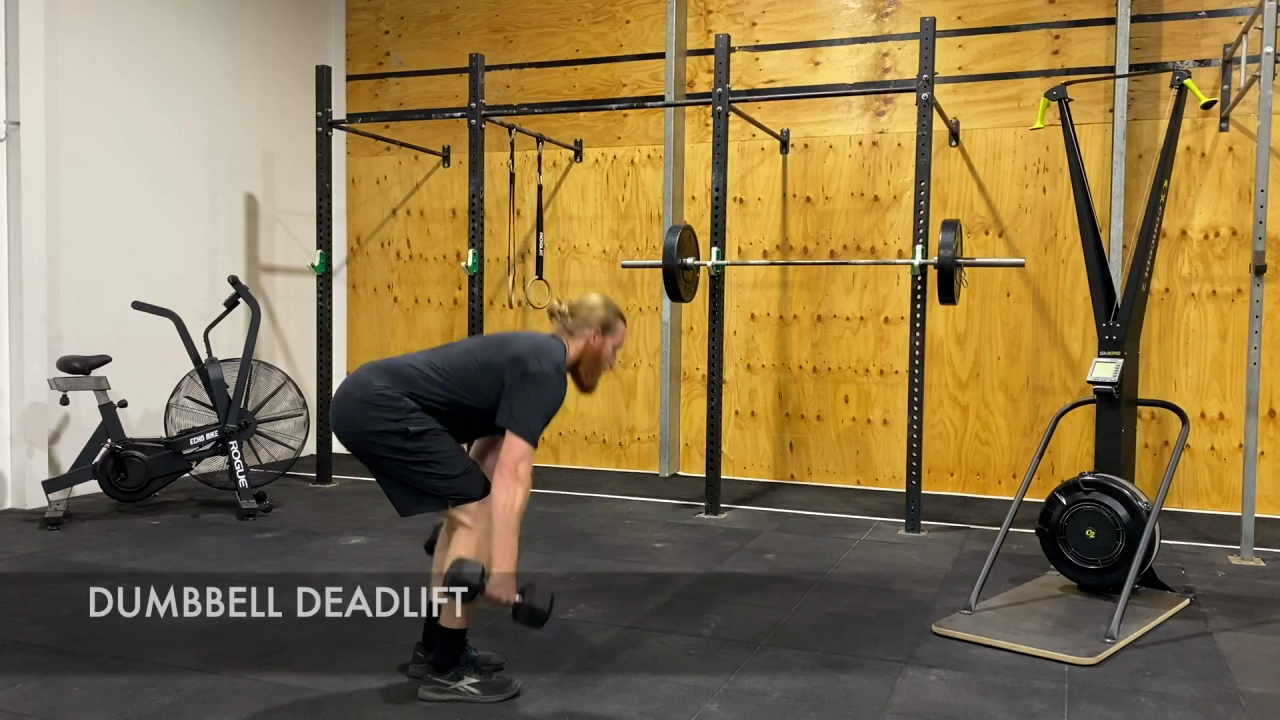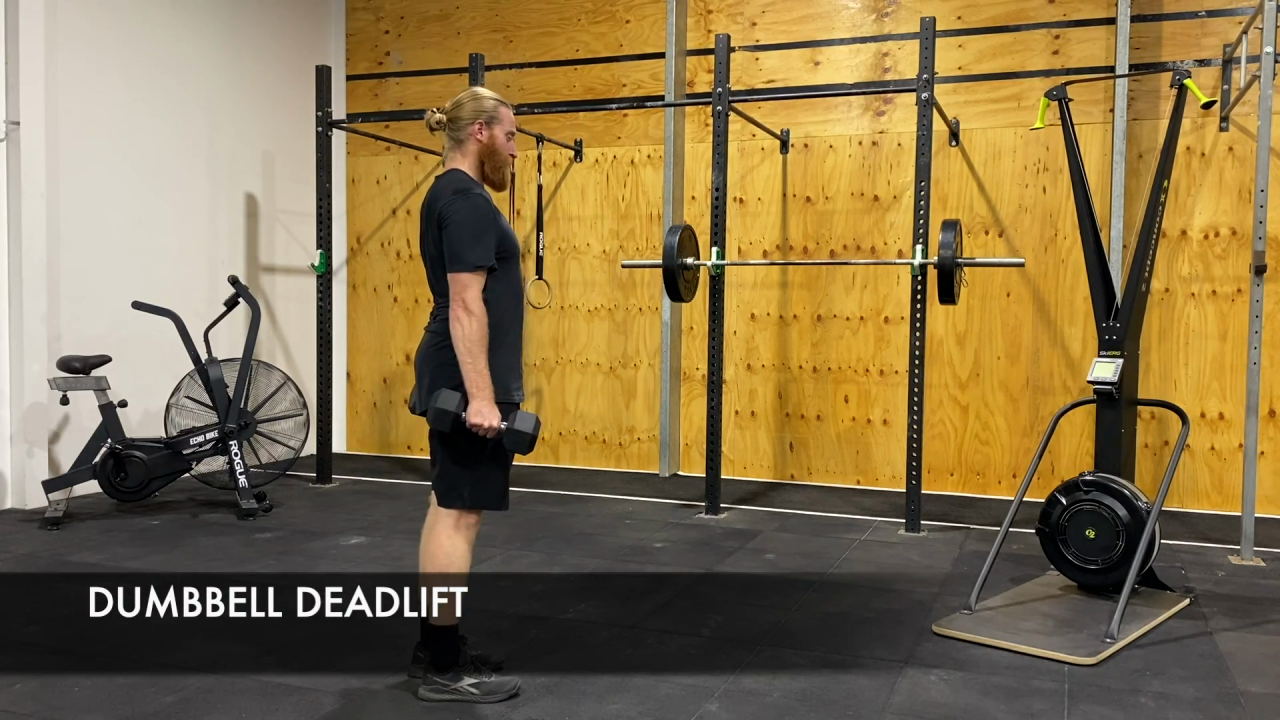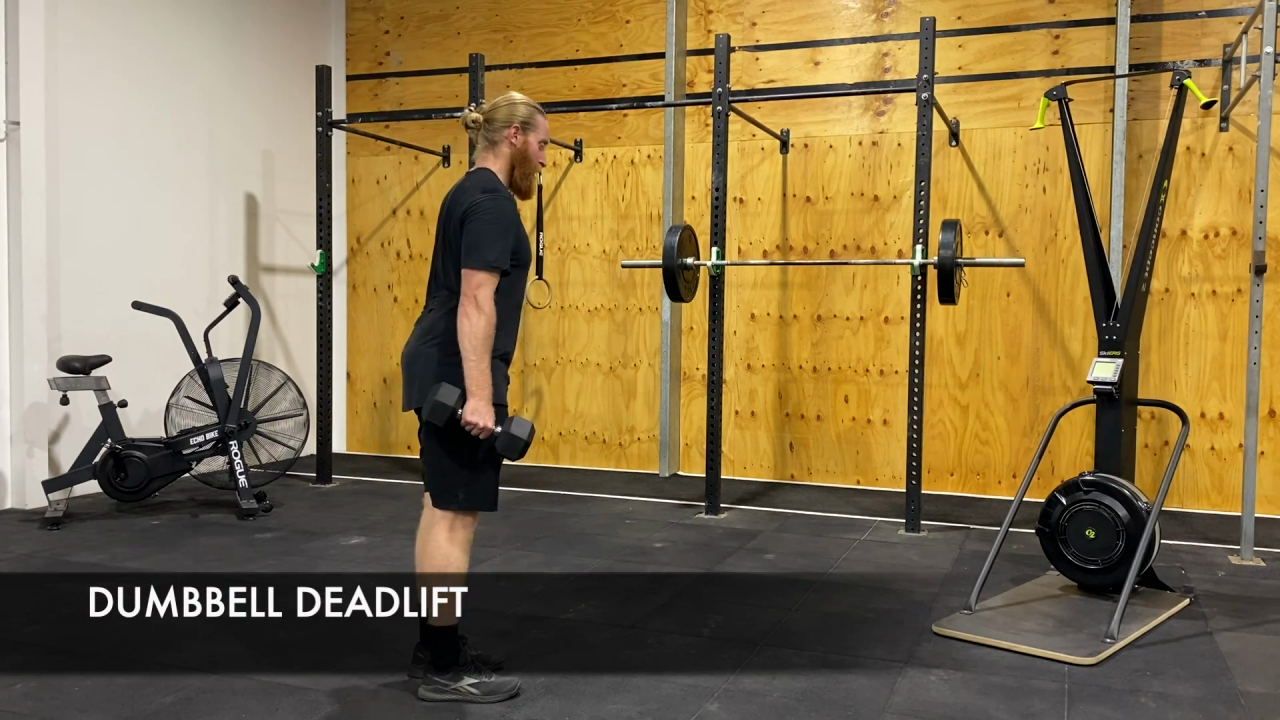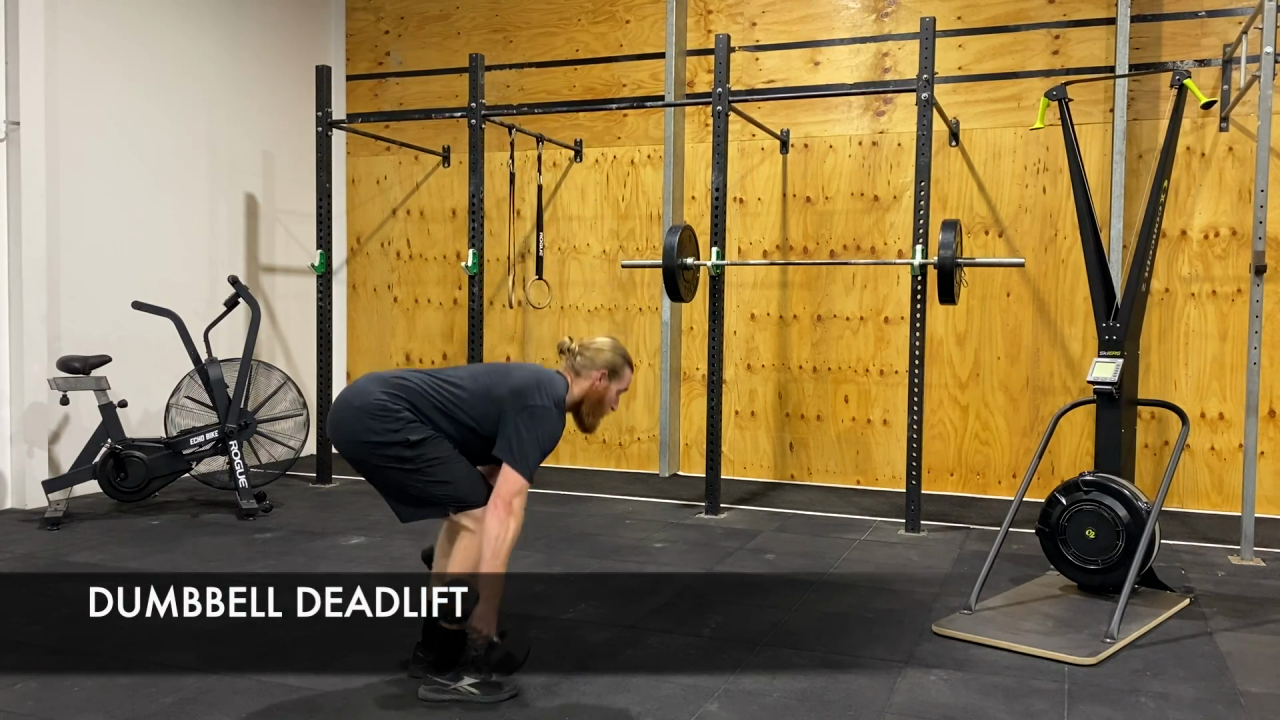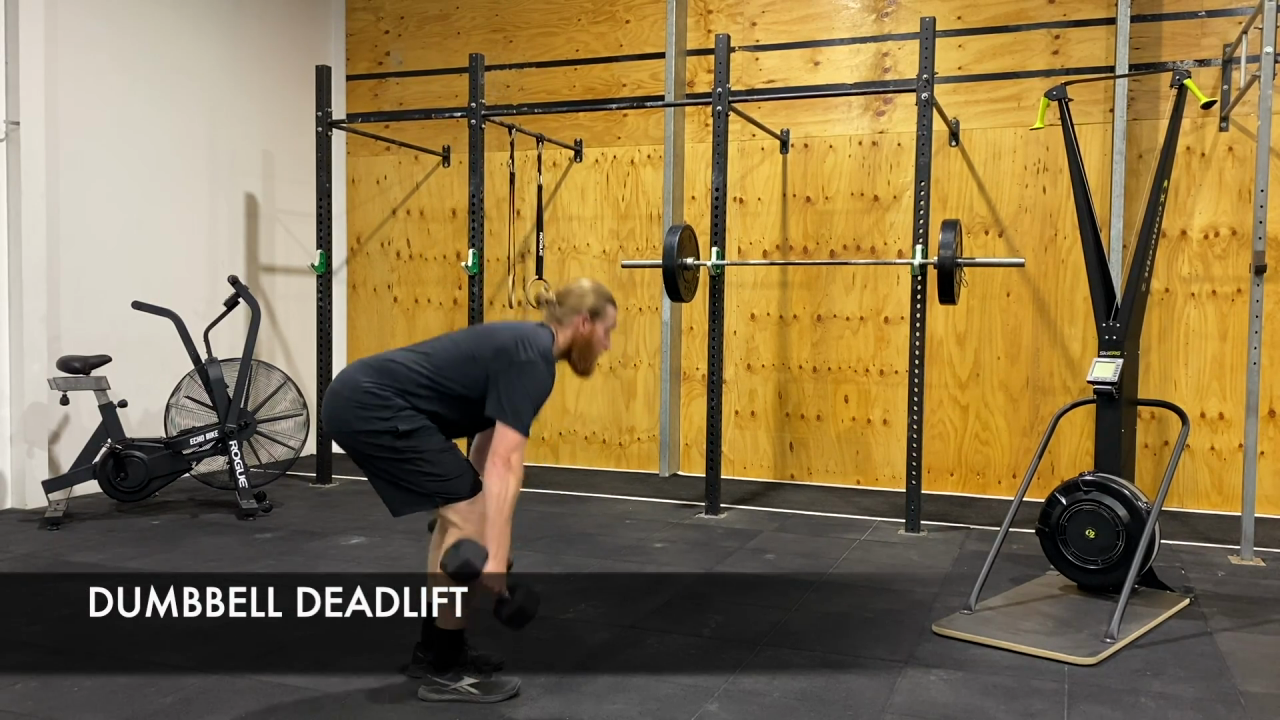
dt=1s
person 1, frame 1
left shoulder: (534, 356)
right shoulder: (545, 373)
left elbow: (491, 454)
right elbow: (513, 476)
right wrist: (504, 573)
left hip: (363, 400)
right hip: (379, 409)
left knee: (470, 509)
right knee: (478, 514)
left ankle: (435, 648)
right ankle: (447, 667)
person 1, frame 2
left shoulder: (451, 195)
right shoulder: (466, 200)
right elbow: (466, 305)
right wrist: (482, 396)
left hip: (456, 377)
right hip: (468, 381)
left knee: (448, 509)
right knee: (460, 515)
left ankle: (436, 646)
right ankle: (444, 665)
person 1, frame 3
left shoulder: (470, 194)
right shoulder: (491, 201)
right elbow: (475, 303)
right wrist: (480, 396)
left hip: (442, 370)
right hip: (459, 377)
left knee: (443, 508)
right knee: (455, 515)
left ankle: (436, 646)
right ankle: (444, 666)
person 1, frame 4
left shoulder: (536, 388)
right shoulder: (544, 409)
left elbow: (490, 475)
right elbow: (505, 507)
right wrist: (487, 605)
left hip: (363, 409)
right hip: (377, 420)
left knee: (467, 513)
right knee: (476, 519)
left ankle: (436, 644)
right ankle: (445, 667)
person 1, frame 5
left shoulder: (523, 345)
right shoulder: (532, 361)
left elbow: (489, 449)
right elbow: (505, 465)
right wrist: (495, 563)
left hip: (357, 398)
right hip: (369, 406)
left knee: (462, 509)
right knee: (468, 516)
left ankle: (437, 647)
right ankle: (445, 668)
